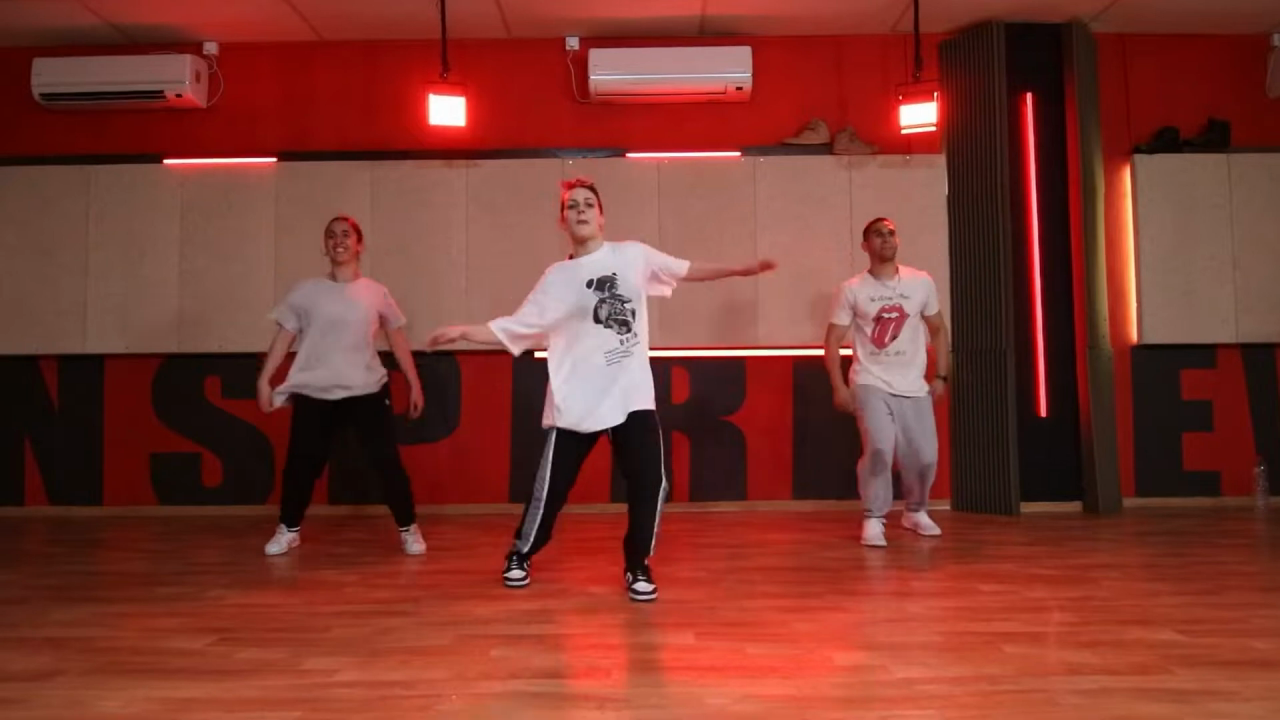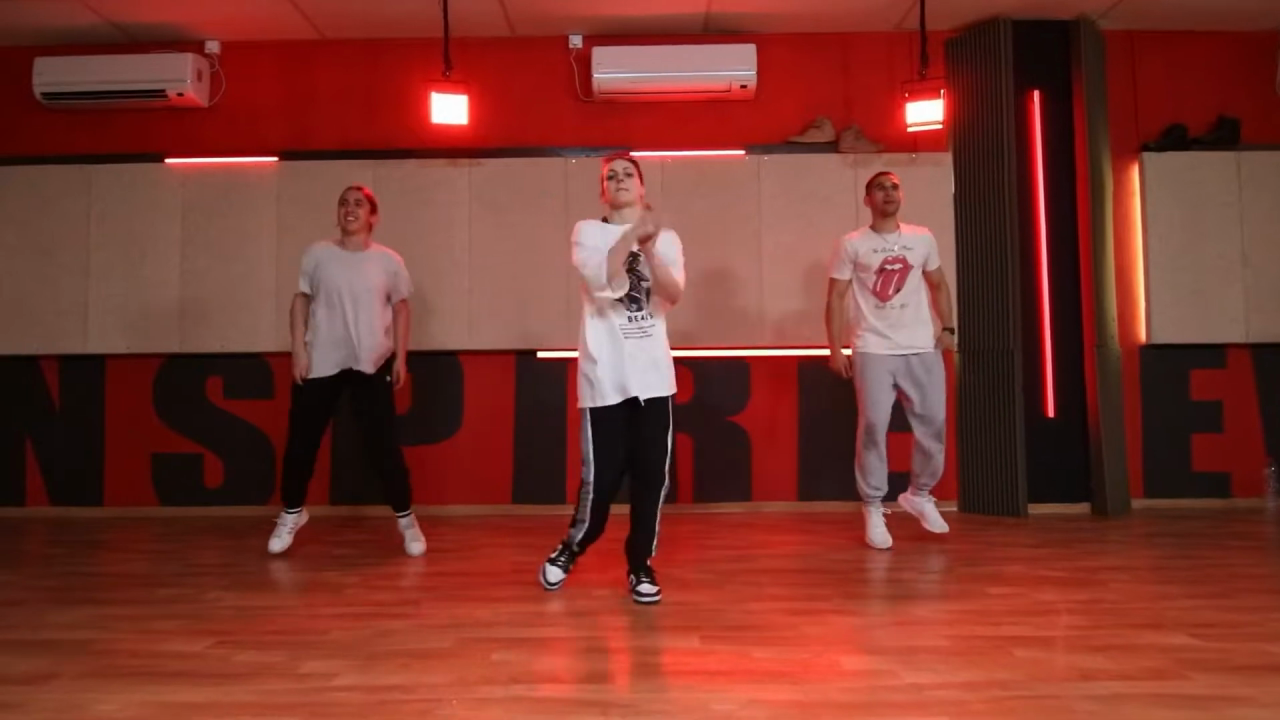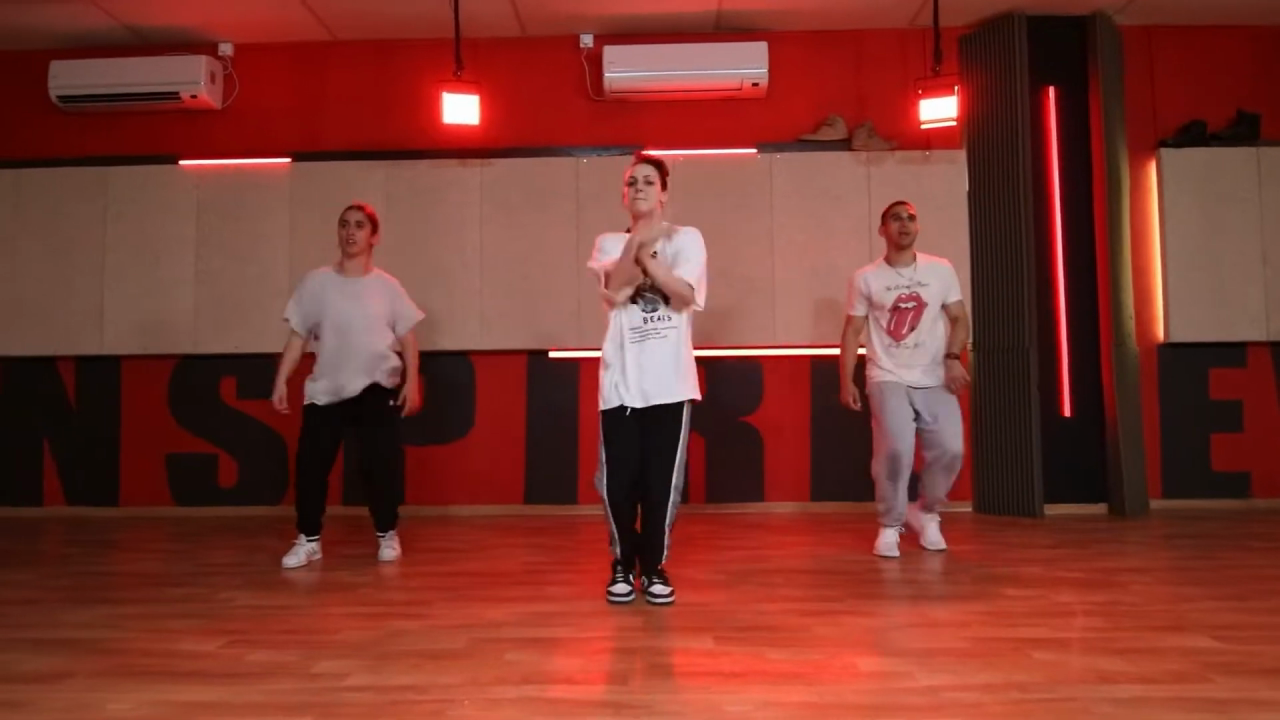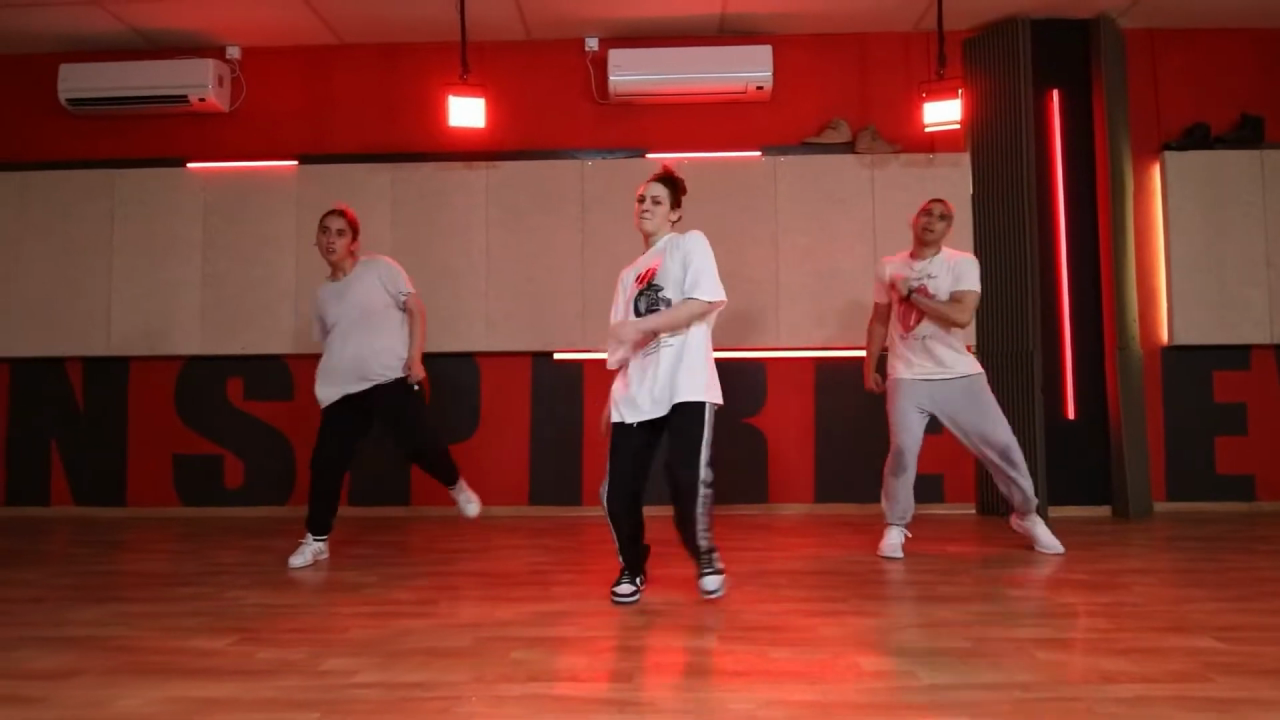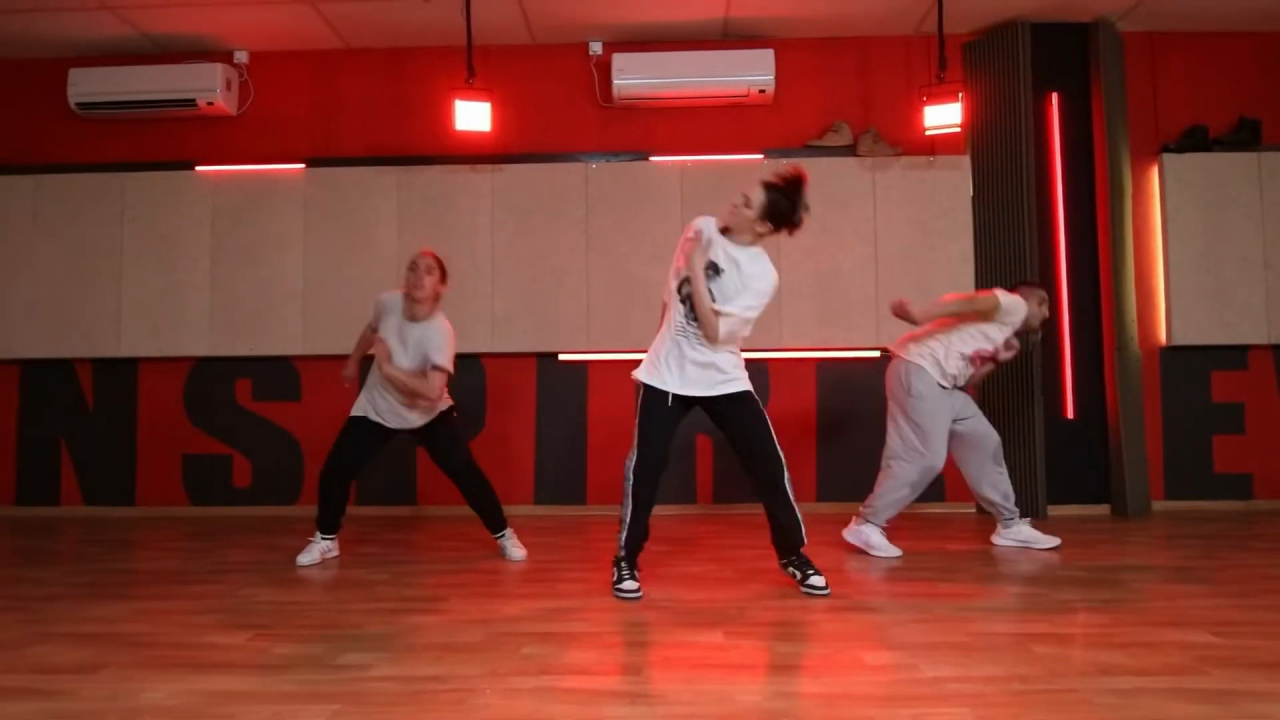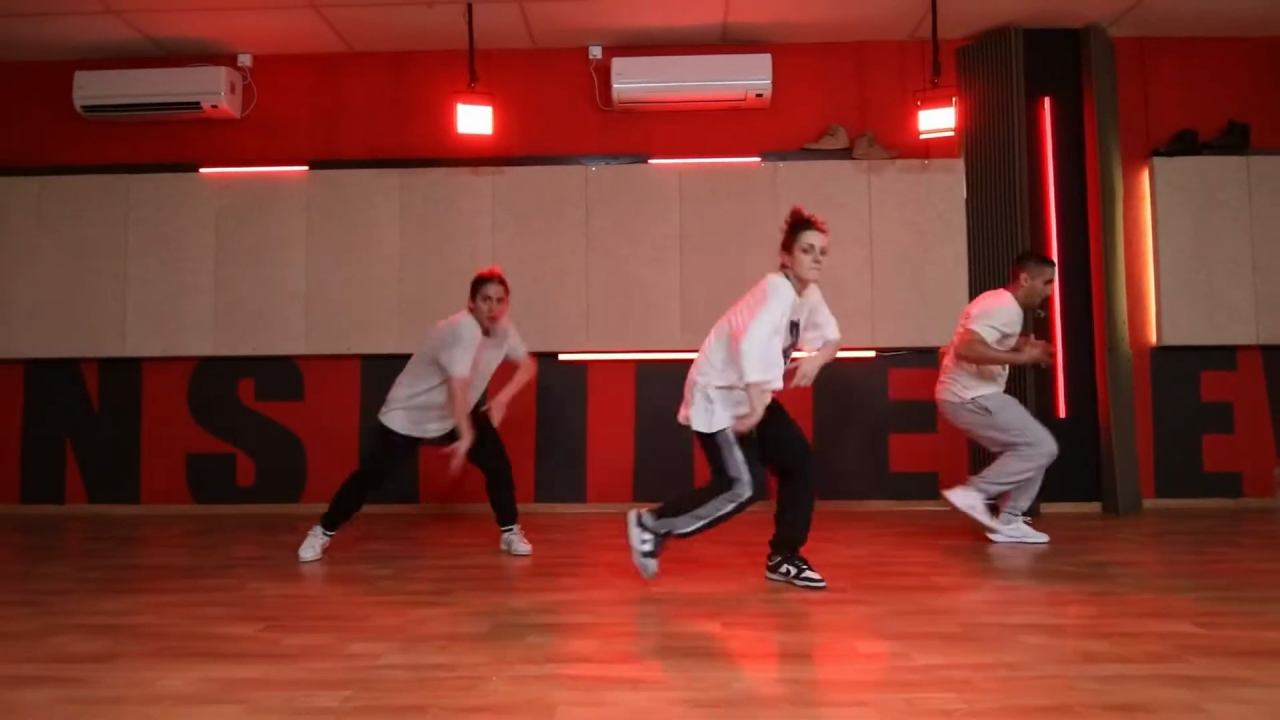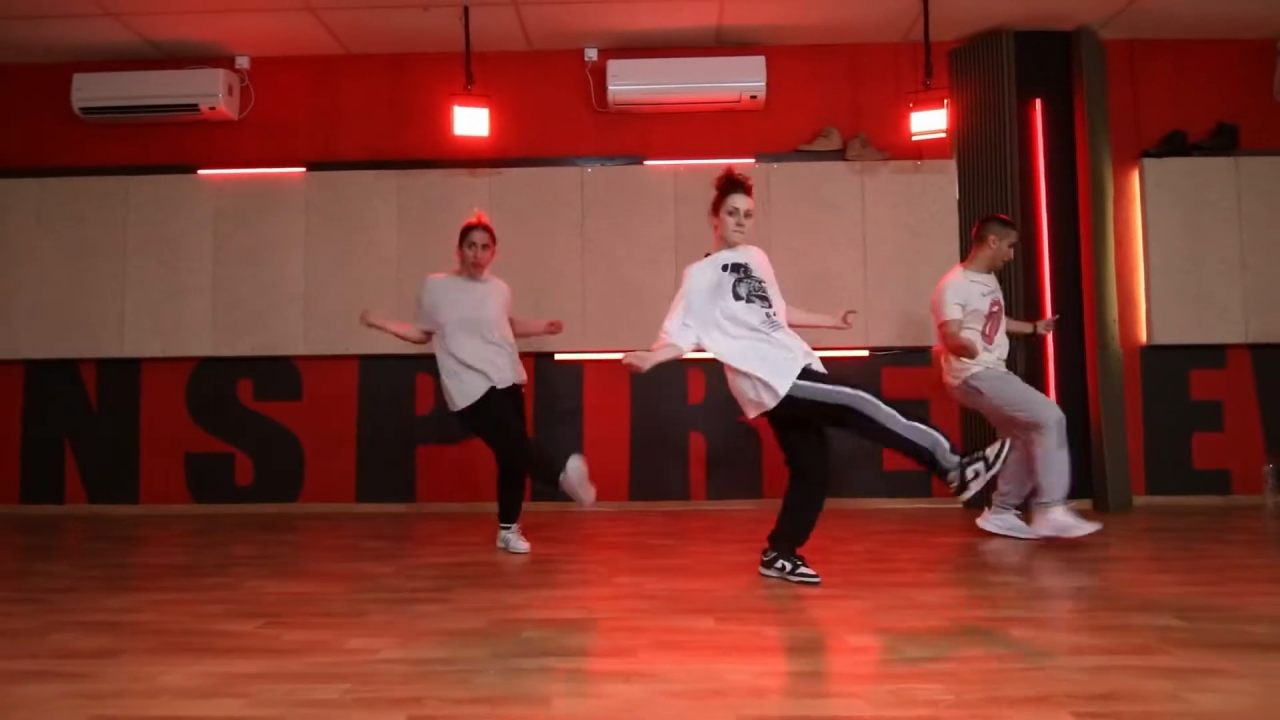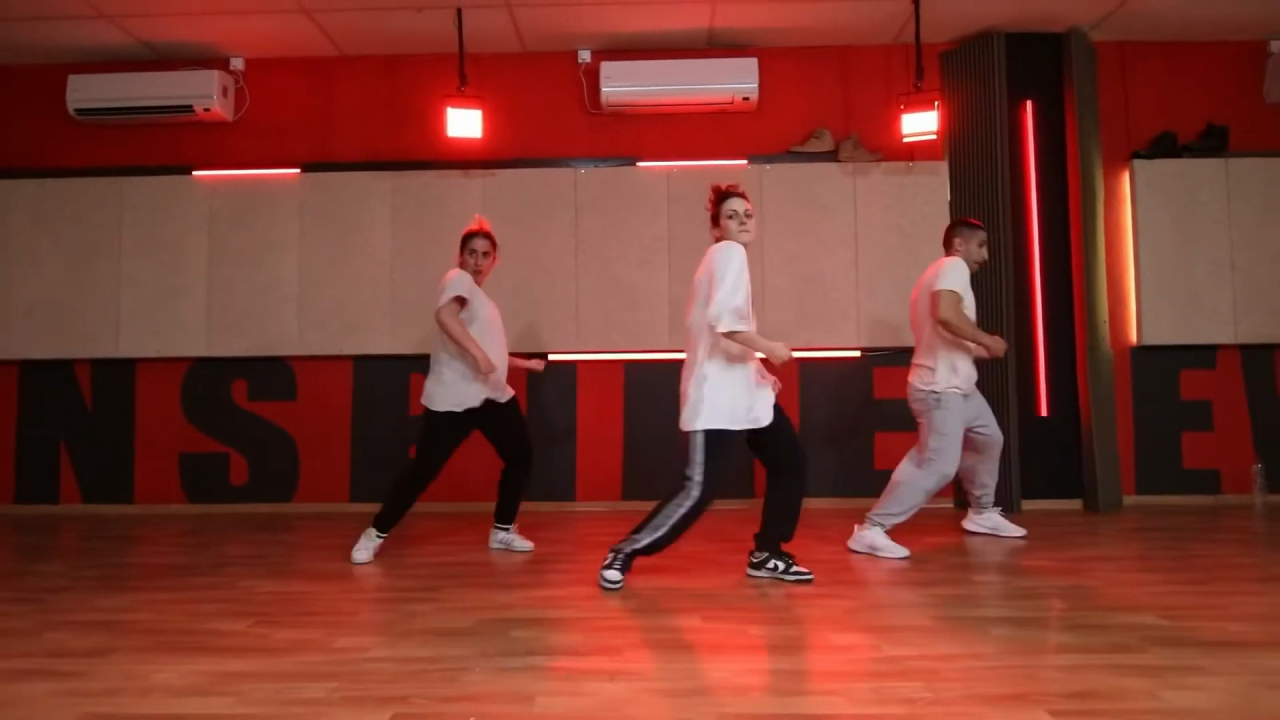
dt=0.3s
person 1, frame 1
left shoulder: (634, 254)
right shoulder: (558, 277)
left elbow: (684, 271)
right elbow: (518, 327)
left wrist: (738, 269)
right wrist: (464, 330)
left hip: (632, 394)
right hip: (576, 398)
left knee: (649, 481)
right knee: (551, 488)
left ankle: (636, 564)
right ankle: (520, 554)
person 1, frame 2
left shoulder: (665, 238)
right shoulder: (587, 232)
left elbow: (672, 296)
right elbow: (607, 284)
left wrist: (649, 245)
right wrist: (631, 234)
left hip: (652, 376)
right hip: (603, 376)
left knee: (653, 472)
right knee: (603, 476)
left ankle: (640, 563)
right ankle: (570, 548)
person 1, frame 3
left shoulder: (685, 237)
right shoulder: (608, 244)
left elbow: (686, 296)
right elbow: (612, 288)
left wrist: (649, 255)
right wrist: (637, 243)
left hip: (668, 380)
right hip: (620, 381)
left knee: (662, 479)
right knee: (618, 479)
left ankle: (653, 567)
right ankle: (625, 562)
person 1, frame 4
left shoulder: (692, 244)
right shoulder: (629, 275)
left elbow: (707, 302)
left wrist: (644, 326)
right wrist: (614, 396)
left hip: (686, 387)
right hip: (636, 396)
left knee: (687, 477)
right knee: (618, 492)
left ankle: (704, 555)
right ankle: (632, 566)
person 1, frame 5
left shoulder: (761, 270)
right shoulder: (704, 229)
left elbow: (716, 329)
left wrist: (696, 280)
left hip: (723, 375)
right hip: (667, 369)
left knee: (767, 462)
right knee: (644, 463)
left ankle: (794, 558)
right ankle: (627, 559)
person 1, frame 6
left shoulder: (810, 295)
right shoulder: (776, 289)
left elbow: (828, 339)
right elbow: (752, 348)
left wrist: (811, 364)
right wrist: (752, 409)
left hip: (755, 394)
right hip: (717, 397)
left knee: (799, 465)
right knee: (744, 486)
left ankle: (785, 556)
right ankle: (651, 526)
person 1, frame 7
left shoulder: (755, 259)
right shoulder: (701, 273)
right elbow: (678, 334)
left wrist: (824, 321)
right wrist: (648, 358)
left hip: (792, 372)
right hip: (775, 378)
left knee: (811, 470)
right knee: (865, 409)
left ankle: (779, 555)
right ankle: (956, 469)
person 1, frame 8
left shoulder: (730, 260)
right shoulder: (728, 253)
right elbow: (724, 325)
left wrist: (759, 370)
right wrist: (769, 347)
left hip: (746, 389)
right hip: (714, 394)
left knee: (791, 462)
right knee: (698, 491)
left ankle: (768, 552)
right ankle: (624, 553)
person 2, frame 1
left shoulder: (377, 293)
right shoulder: (307, 291)
left elbow: (398, 338)
right elbow: (284, 334)
left wrist: (414, 384)
right wrist: (265, 378)
left hip: (367, 393)
right hip: (315, 395)
left knee: (388, 464)
right knee: (300, 468)
left ankle: (408, 527)
right ankle: (289, 528)
person 2, frame 2
left shoulder: (389, 261)
right shoulder: (318, 254)
left elbow: (401, 309)
right elbow: (301, 302)
left wrist: (400, 358)
right wrist: (299, 350)
left hip: (371, 367)
right hip: (319, 368)
left knee: (384, 446)
right knee: (301, 443)
left ankle: (406, 517)
right ankle: (292, 512)
person 2, frame 3
left shoulder: (388, 286)
right shoulder: (315, 283)
left elbow: (406, 338)
right elbow: (298, 337)
left wrist: (412, 382)
right wrist: (281, 383)
left hip: (376, 389)
right hip: (326, 391)
left knee: (381, 465)
right knee: (310, 466)
left ankle: (387, 535)
right ankle: (309, 539)
person 2, frame 4
left shoulder: (380, 268)
right shoulder: (324, 295)
left elbow: (416, 309)
left wrist: (415, 358)
right wrist: (329, 383)
left hip: (393, 379)
right hip: (344, 389)
left knee: (421, 444)
right knee: (326, 463)
left ankle: (456, 485)
right ankle: (317, 540)
person 2, frame 5
left shoulder: (440, 333)
right shoulder: (389, 303)
left elbow: (430, 392)
left wrist: (387, 367)
right wrist: (353, 362)
left hip: (430, 413)
right hip: (376, 408)
left knee: (464, 472)
right knee: (336, 467)
left ankle: (503, 534)
right ankle: (326, 539)
person 2, frame 6
left shoulder: (504, 330)
right shoulder: (461, 328)
left elbow: (528, 366)
right elbow: (458, 385)
left wrist: (502, 398)
right wrist: (465, 435)
left hip: (459, 411)
right hip: (407, 414)
left knee: (497, 462)
right knee: (370, 476)
left ankle: (510, 531)
right ankle: (324, 531)
person 2, frame 7
left shoulder: (498, 288)
right shoulder: (435, 285)
left elbow: (511, 327)
right elbow: (422, 332)
left wrist: (546, 327)
right wrist: (380, 323)
left hip: (506, 381)
right hip: (470, 387)
left knee: (514, 453)
right knee: (513, 439)
left ankle: (508, 529)
right ankle: (563, 473)
person 2, frame 8
left shoulder: (481, 301)
right shoulder: (457, 279)
right elbow: (444, 316)
left wrist: (525, 363)
right wrist: (478, 353)
left hip: (495, 396)
right hip: (452, 402)
left knee: (521, 457)
right knee: (423, 470)
left ankle: (503, 530)
right ankle: (376, 533)
person 3, frame 1
left shoulder: (921, 282)
right shoulder: (851, 290)
left elbow: (938, 329)
right elbow: (833, 341)
left wrist: (940, 374)
right wrist: (838, 385)
left hip: (913, 387)
right hip: (870, 384)
left knee: (924, 457)
right knee: (880, 449)
left ankle: (915, 511)
right ankle: (873, 517)
person 3, frame 2
left shoulder: (922, 238)
right shoulder: (851, 245)
left elbow: (938, 285)
right elbow: (835, 298)
left wrist: (947, 329)
right wrist: (835, 348)
left hip: (921, 349)
right hip: (872, 351)
left knee: (933, 421)
right knee: (873, 425)
left ankle: (920, 494)
right ankle: (873, 507)
person 3, frame 3
left shoulder: (941, 270)
right shoulder: (864, 279)
left elbow: (960, 320)
right elbow: (851, 334)
left wrist: (952, 358)
right wrist: (846, 382)
left hip: (934, 378)
right hip: (887, 379)
left knee: (950, 449)
right knee: (896, 452)
left ankle: (923, 511)
right ankle: (889, 527)
person 3, frame 4
left shoulder: (963, 264)
right shoulder: (889, 268)
left elbow: (962, 317)
right elbow: (879, 319)
left wrist: (914, 297)
right wrist: (870, 365)
left hip: (960, 374)
right hip: (908, 377)
left knee: (1001, 443)
right knee: (903, 448)
left ankle: (1028, 516)
right ankle: (896, 526)
person 3, frame 5
left shoulder: (998, 337)
right shoulder: (1012, 306)
left elbow: (966, 382)
right elbow: (974, 302)
left wrist: (996, 360)
right wrist: (922, 314)
left hip: (942, 384)
right hip: (916, 371)
left knee: (985, 443)
right knee: (925, 460)
left ankle: (1010, 525)
right ankle: (866, 524)
person 3, frame 6
left shoulder: (998, 300)
right shoulder: (1002, 308)
right elbow: (967, 350)
left wrist: (1023, 348)
right wrist: (1020, 357)
left hip: (976, 394)
right hip: (971, 397)
left knee: (1035, 443)
right knee: (1041, 448)
left ankle: (1009, 521)
right ankle: (973, 493)
person 3, frame 7
left shoulder: (989, 278)
right shoulder: (952, 286)
right elbow: (950, 336)
left wrist: (1035, 327)
right wrist: (964, 347)
left hip: (994, 373)
right hip: (974, 377)
left knee: (1029, 439)
right knee: (1051, 420)
left ankle: (999, 512)
right ankle: (1052, 511)
person 3, frame 8
left shoulder: (936, 276)
right shoulder: (954, 266)
right elbow: (946, 315)
left wrist: (979, 349)
right wrist: (988, 341)
left hip: (956, 387)
right hip: (941, 390)
left knee: (989, 441)
right knee: (936, 466)
left ankle: (982, 513)
right ankle: (871, 530)
